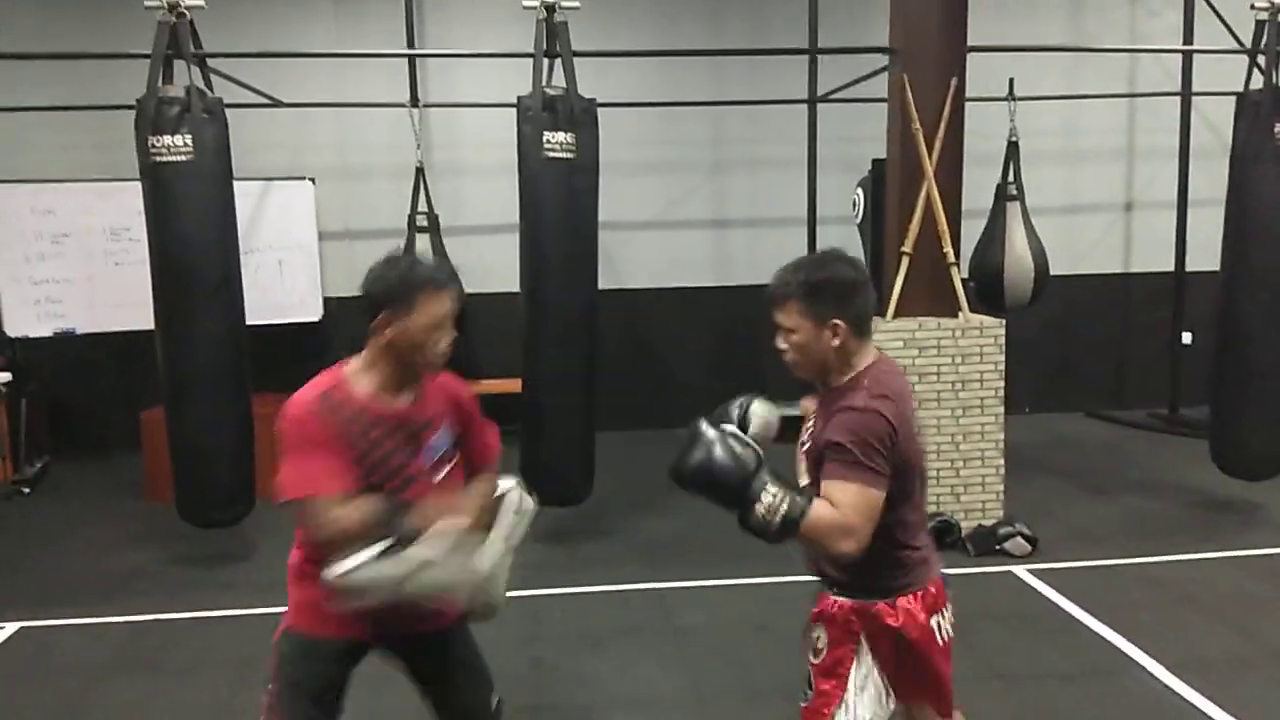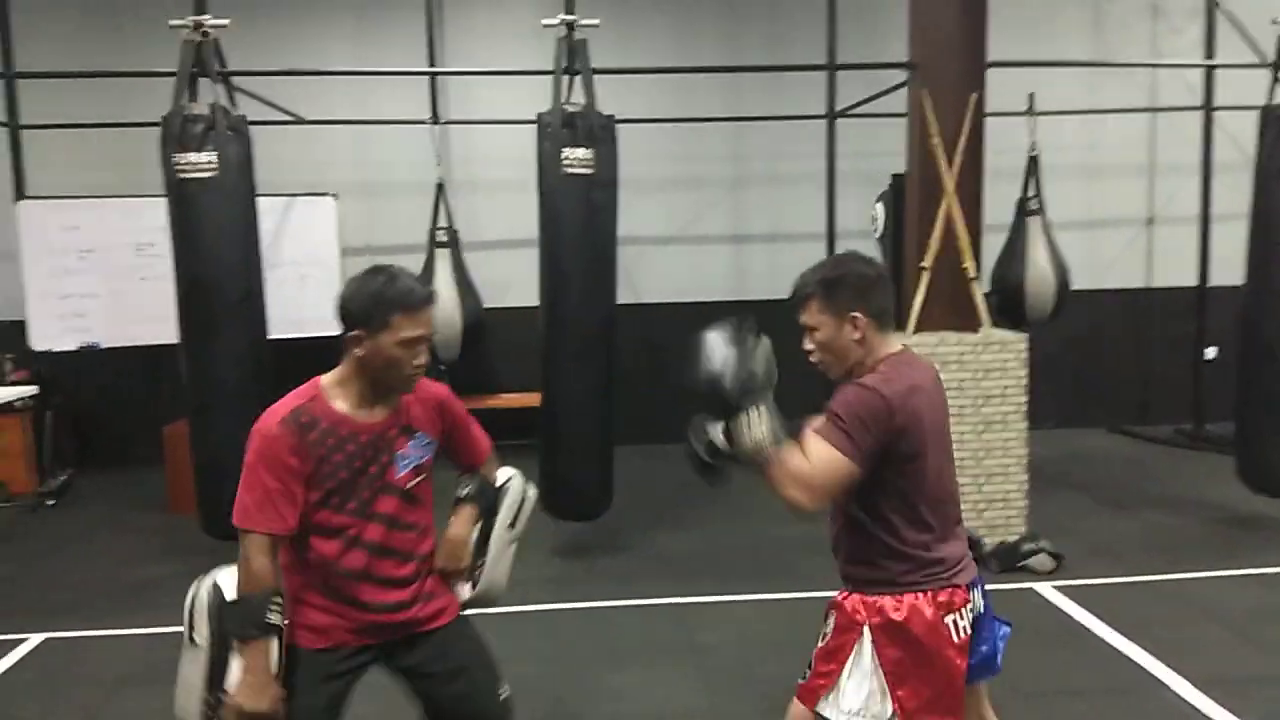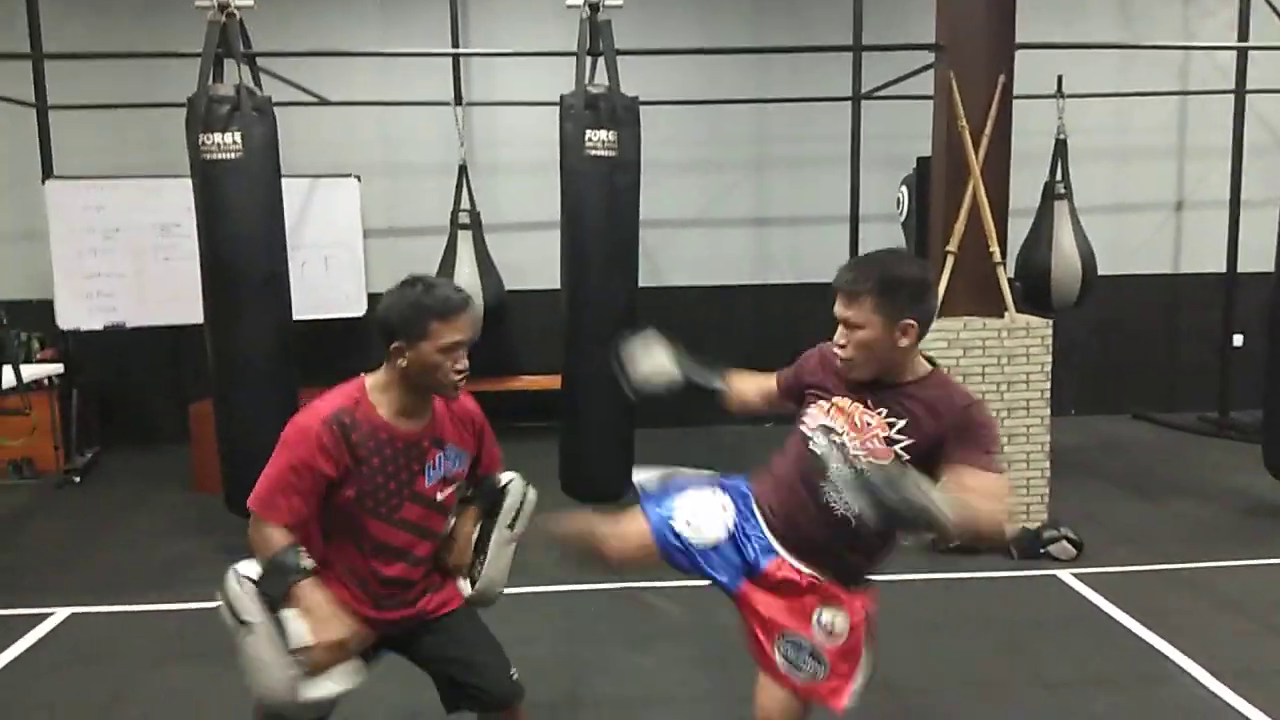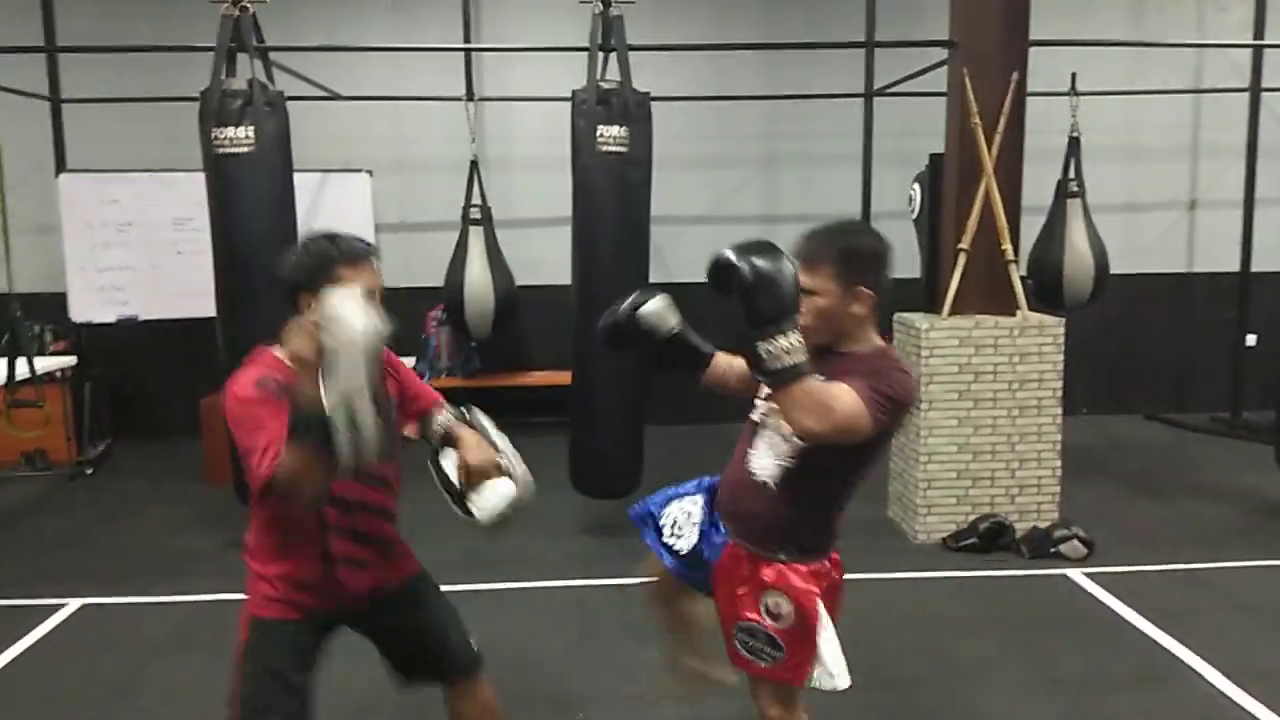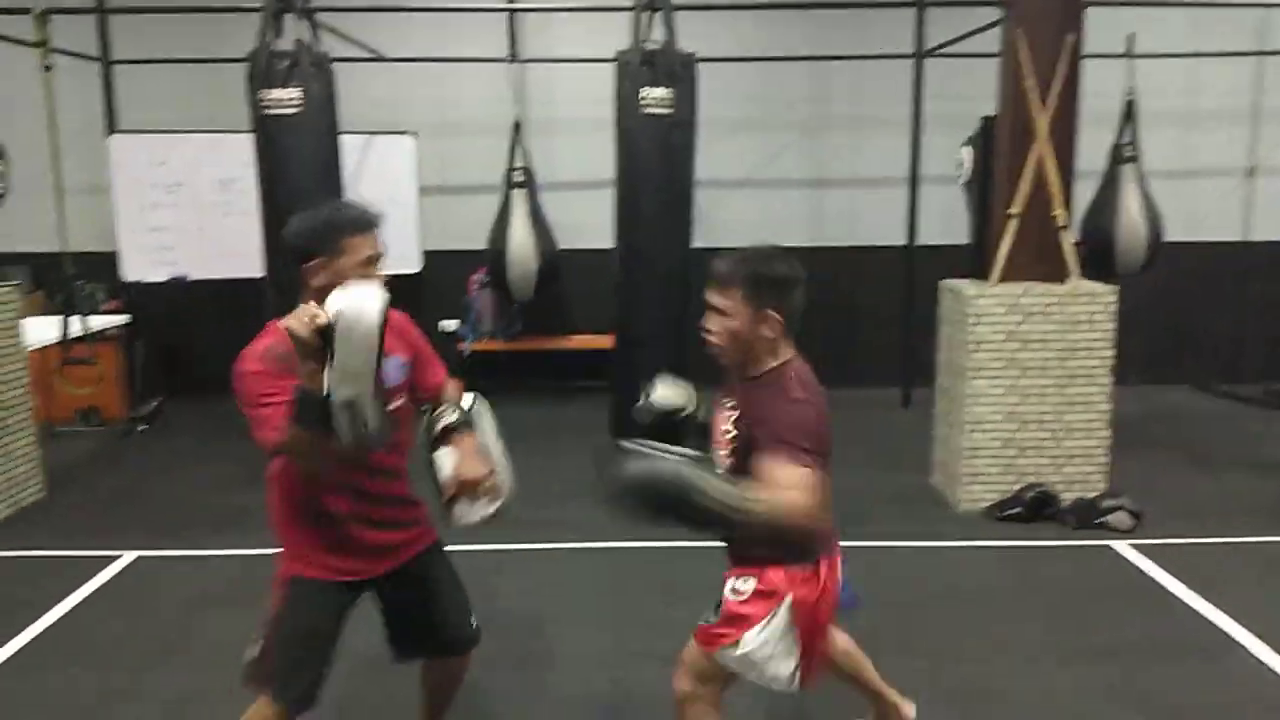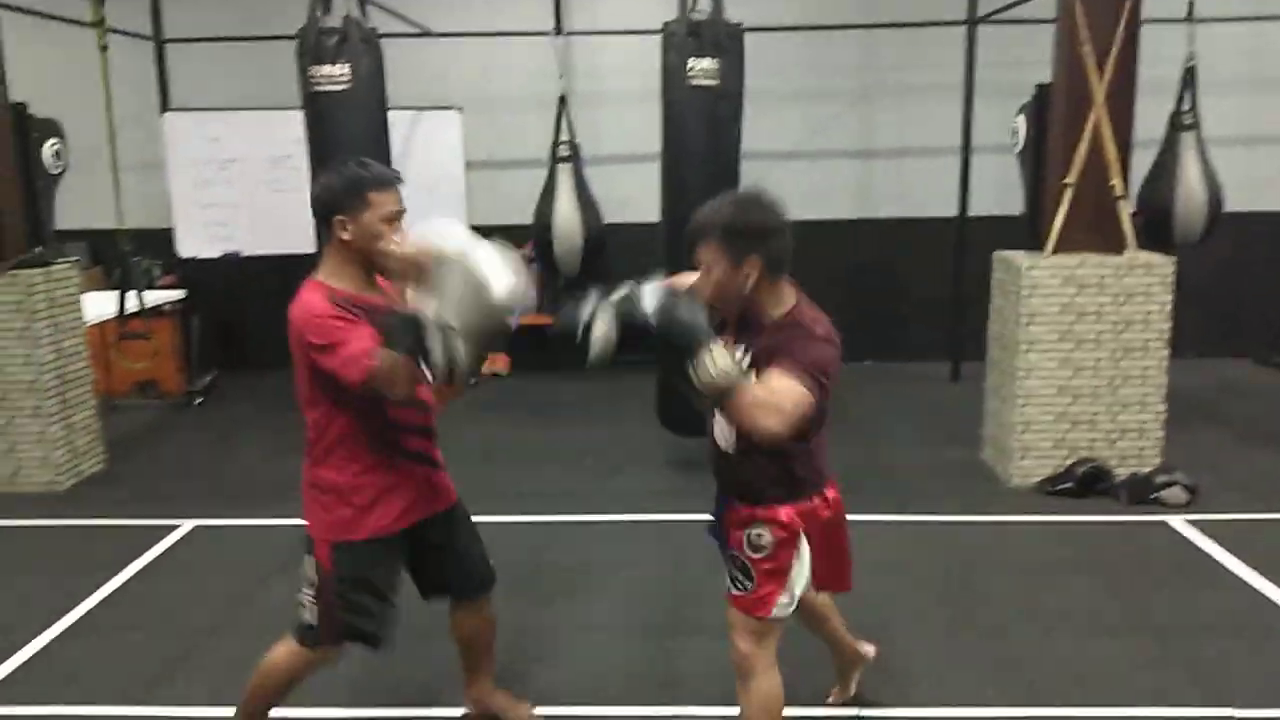
dt=0.3s
person 1, frame 1
left shoulder: (450, 395)
right shoulder: (312, 409)
left elbow: (487, 470)
right elbow: (327, 525)
left wrist: (469, 510)
right wrist: (425, 516)
left hip: (420, 602)
right hip: (329, 610)
person 1, frame 2
left shoulder: (434, 402)
right shoulder: (285, 429)
left elbow: (483, 466)
right elbow: (260, 549)
left wrist: (464, 521)
right wrist: (257, 667)
left hip: (425, 612)
right hip: (325, 627)
person 1, frame 3
left shoulder: (463, 413)
right shoulder: (324, 426)
left elbow: (487, 480)
right elbow: (267, 528)
left wrist: (467, 525)
right wrist: (315, 603)
left hip: (428, 598)
right hip: (338, 606)
person 1, frame 4
left shoulder: (380, 363)
right shoulder: (254, 389)
left elbow: (433, 411)
right elbow: (300, 487)
left wrist: (471, 441)
right wrist: (310, 388)
left hip: (381, 565)
right hip: (291, 588)
left knee: (463, 673)
person 1, frame 5
left shoulder: (395, 328)
right shoulder: (264, 361)
left elbow: (442, 389)
right elbow: (309, 461)
left wrist: (466, 446)
right wrist: (310, 368)
left hip: (404, 535)
right hip: (321, 554)
left knee: (456, 642)
person 1, frame 6
left shoulder: (379, 286)
right shoulder: (315, 310)
left elbow: (415, 367)
right elbow: (391, 381)
right wrist: (406, 290)
left hip: (422, 485)
right hip: (353, 503)
left knee: (475, 588)
right knee: (319, 644)
person 2, frame 1
left shoulder: (864, 414)
right shoulder: (841, 375)
left elbow: (844, 535)
right elbow: (828, 426)
left wrist: (752, 489)
left hip: (877, 610)
right hip: (903, 592)
person 2, frame 2
left shoulder: (870, 396)
right shoulder: (910, 372)
left elbow: (806, 488)
right elbow: (825, 445)
left wrist: (747, 409)
left hip: (896, 603)
person 2, frame 3
left shoulder: (960, 417)
right shoulder: (830, 364)
left elbow: (989, 517)
right elbow: (762, 394)
left wrist: (913, 498)
right wrist: (687, 374)
left hip: (821, 589)
right knee: (616, 542)
person 2, frame 4
left shoulder: (888, 384)
right shoulder: (809, 346)
left elbow: (812, 421)
right elbow: (733, 375)
left wrist: (775, 326)
right wrist: (672, 338)
left hip: (786, 569)
right hip: (726, 519)
person 2, frame 5
left shoulder: (788, 403)
right shoulder: (755, 371)
left elbow: (797, 511)
left hip: (780, 574)
right hip: (783, 561)
right knee: (817, 636)
person 2, frame 6
left shoulder: (812, 341)
right shoulder: (740, 296)
left elbow: (768, 421)
right elbow: (676, 288)
left wrist: (695, 345)
left hip: (779, 511)
right hip: (747, 494)
left knee: (751, 650)
right knee: (786, 590)
right ankle: (849, 653)
